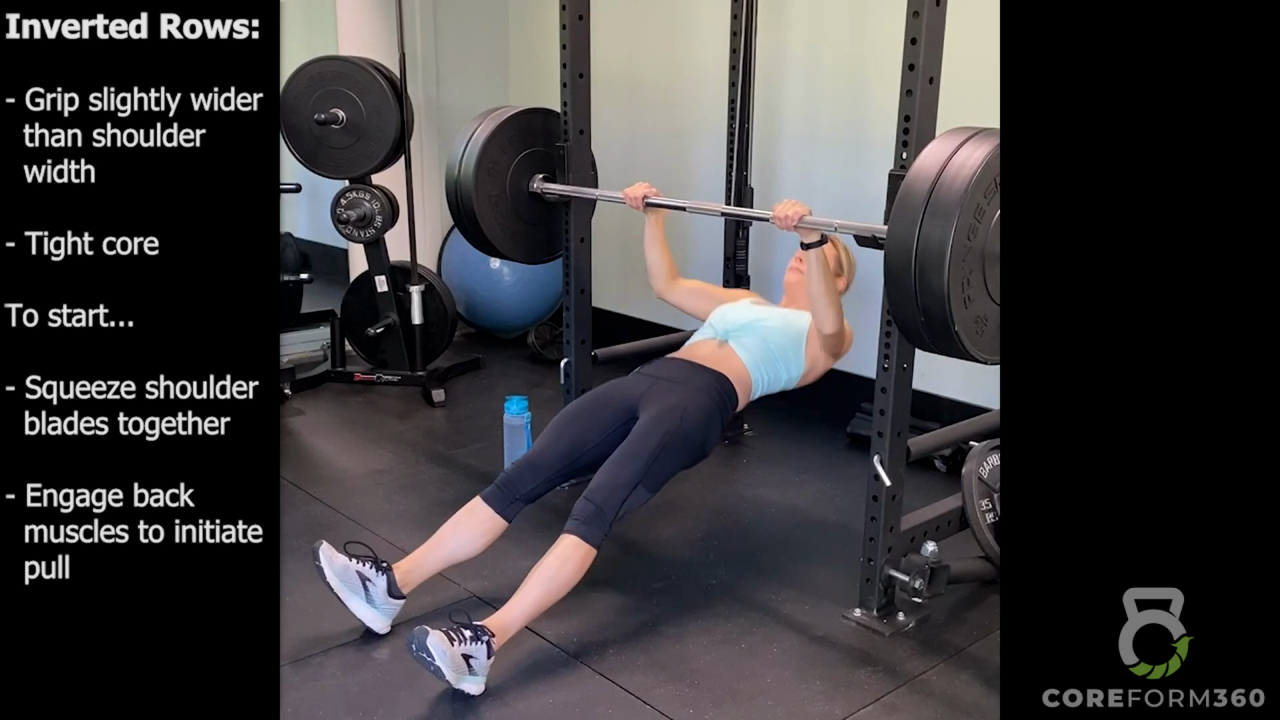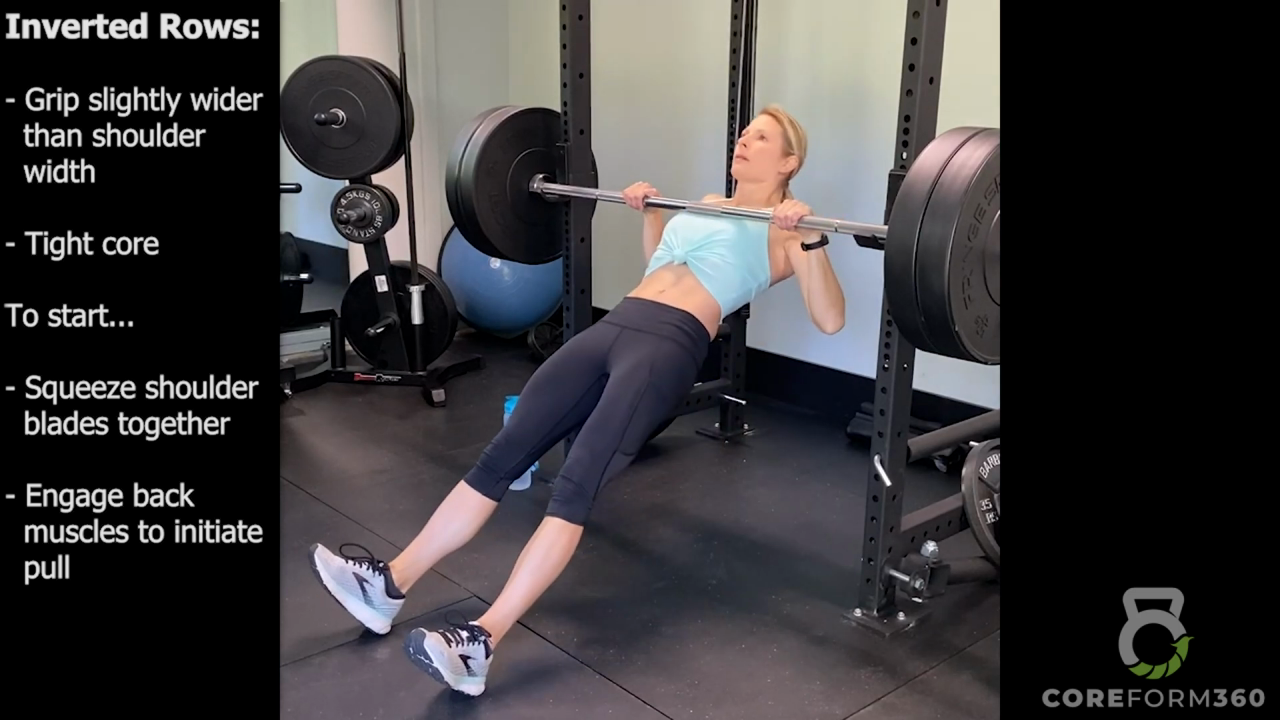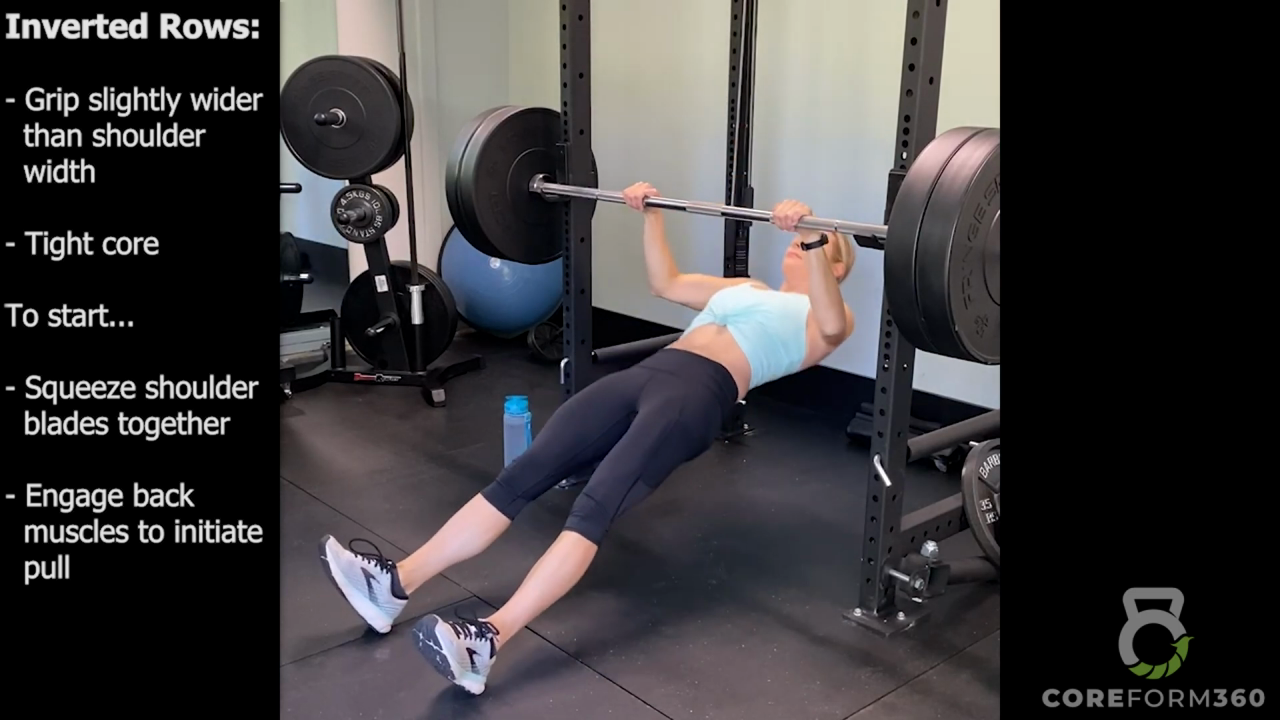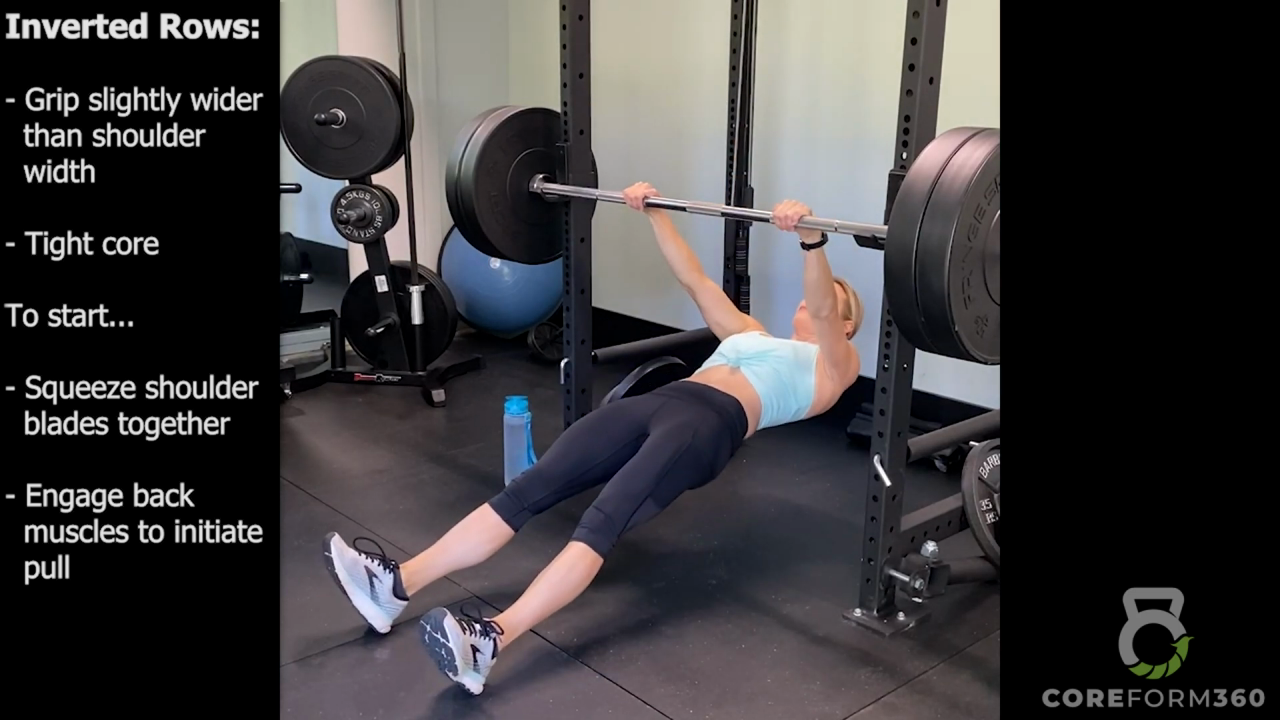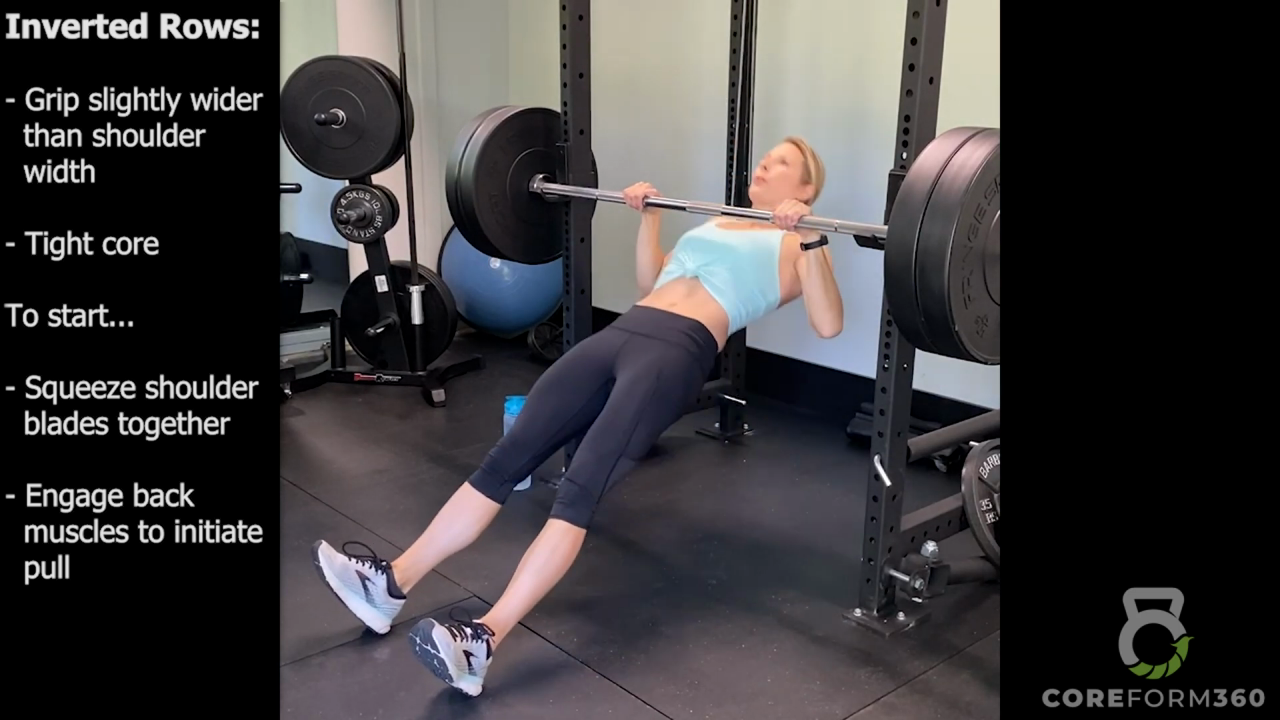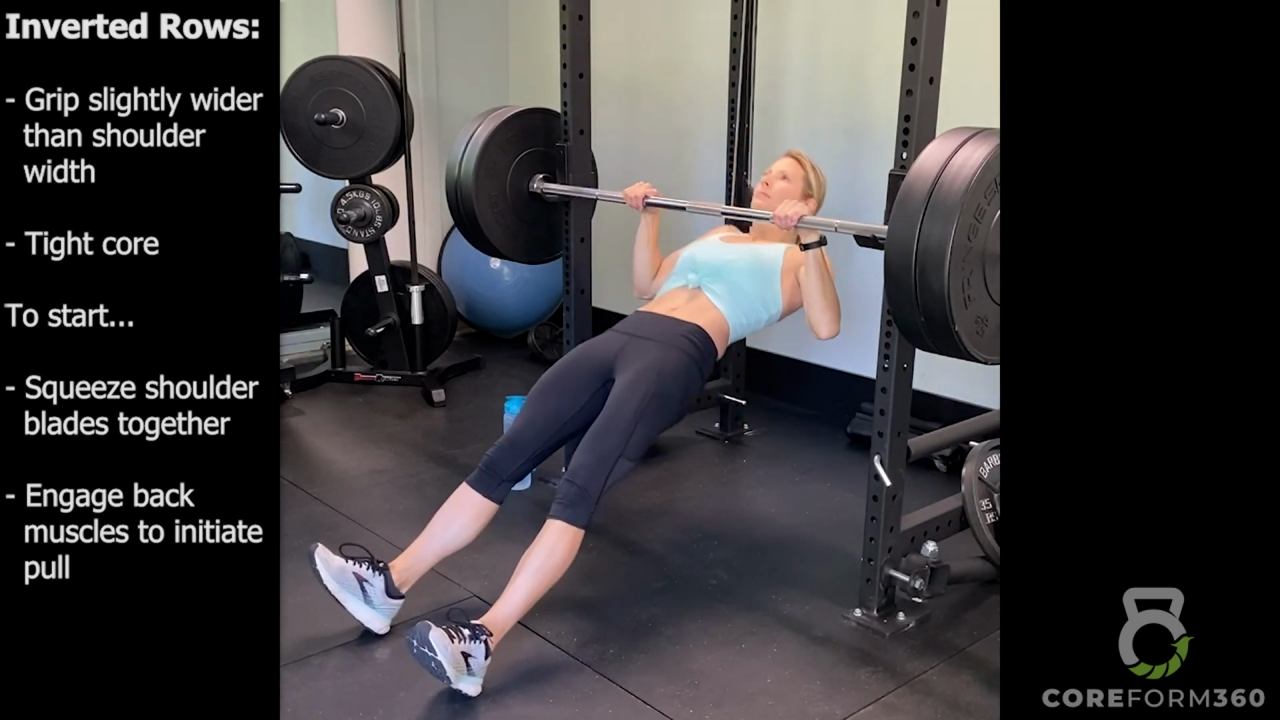
dt=0.7s
person 1, frame 1
left shoulder: (823, 343)
right shoulder: (751, 303)
left elbow: (831, 329)
right elbow: (665, 285)
left wrist: (814, 239)
right wrist: (653, 214)
left hip: (696, 401)
right hip: (647, 380)
left knee: (593, 511)
right knee: (518, 480)
left ankle: (483, 644)
right ankle: (391, 586)
person 1, frame 2
left shoulder: (784, 231)
right shoulder: (707, 207)
left elbow: (830, 320)
left wrist: (811, 237)
right wrist: (650, 211)
left hip: (669, 345)
right hip: (613, 327)
left knee: (574, 486)
right knee: (499, 458)
left ankle: (481, 642)
right ankle: (389, 584)
person 1, frame 3
left shoulder: (821, 316)
right shoulder: (747, 289)
left elbow: (831, 325)
right elbow: (665, 283)
left wrist: (811, 238)
right wrist: (650, 214)
left hip: (699, 392)
right hip: (649, 371)
left knee: (594, 508)
right knee: (520, 476)
left ankle: (486, 642)
right ankle: (395, 584)
person 1, frame 4
left shoulder: (834, 366)
right shoulder: (753, 334)
left elbow: (823, 308)
right elbow: (694, 278)
left wrist: (811, 240)
right wrist: (654, 213)
left hip: (708, 425)
right hip: (659, 401)
left knee: (601, 524)
right knee: (526, 490)
left ankle: (489, 641)
right ankle: (396, 584)
person 1, frame 5
left shoulder: (795, 245)
right shoulder: (718, 223)
left elbow: (828, 325)
left wrist: (810, 238)
right wrist: (649, 215)
left hip: (676, 351)
right hip: (620, 334)
left knee: (580, 488)
right knee: (505, 460)
left ankle: (482, 641)
right ankle: (392, 583)
person 1, frame 6
left shoulder: (796, 260)
right shoulder: (721, 235)
left elbow: (826, 327)
left wrist: (808, 239)
right wrist: (648, 216)
left hip: (676, 355)
right hip: (620, 338)
left knee: (577, 489)
right knee: (502, 460)
left ankle: (481, 641)
right ankle: (390, 584)
